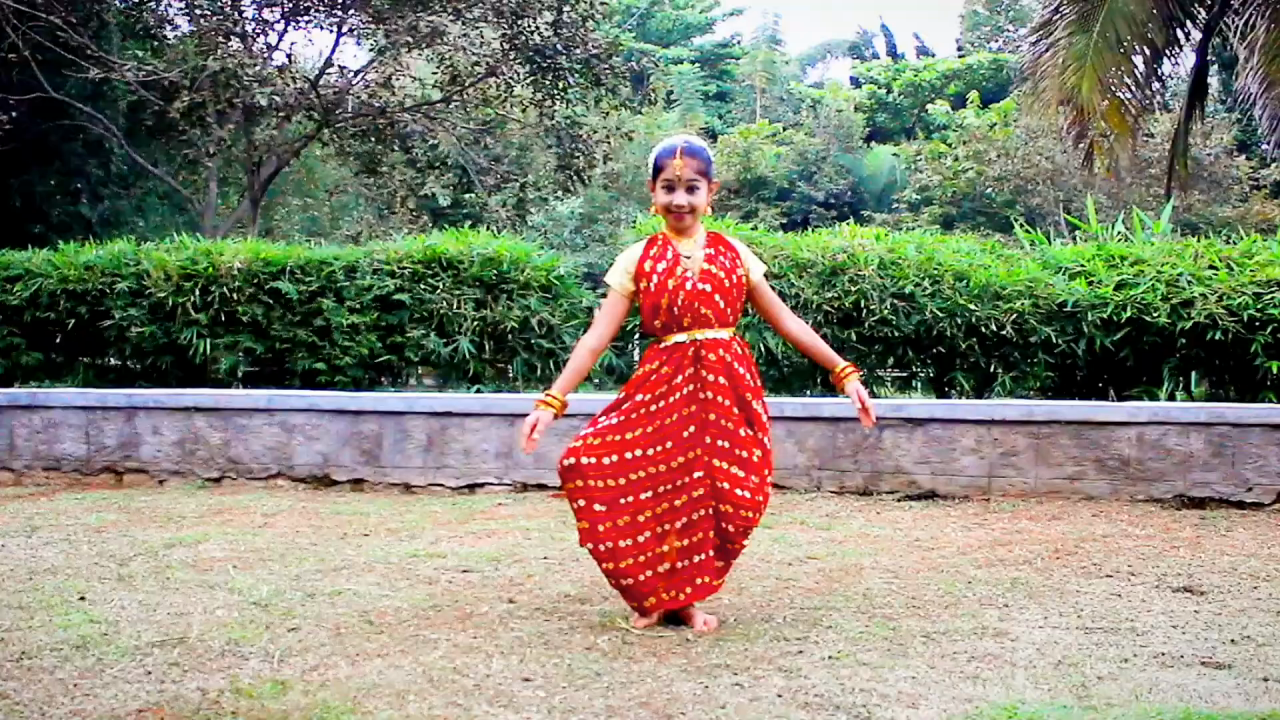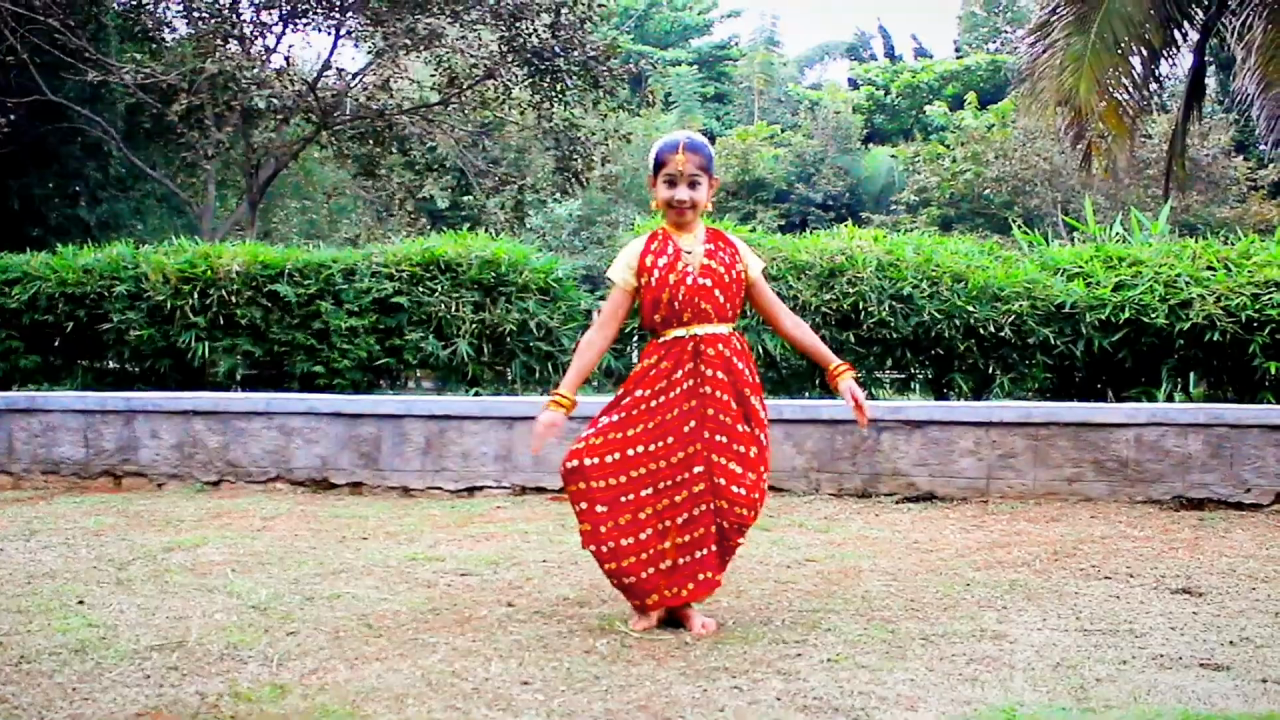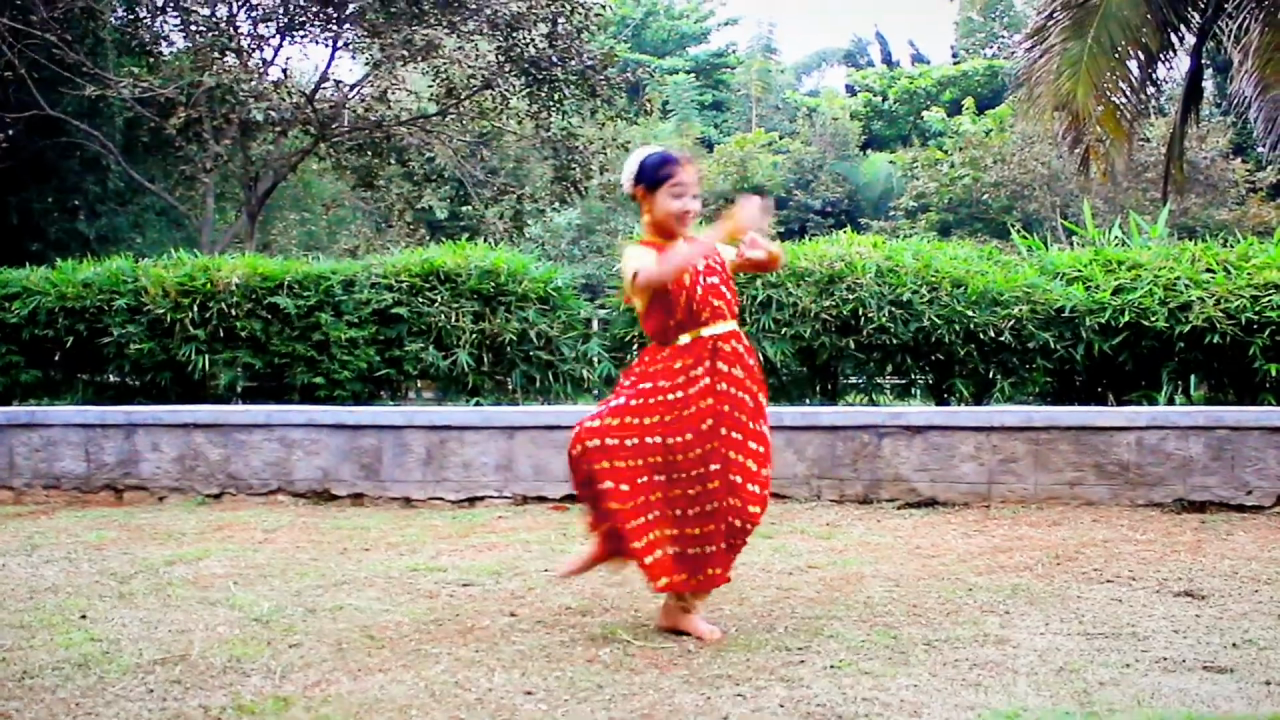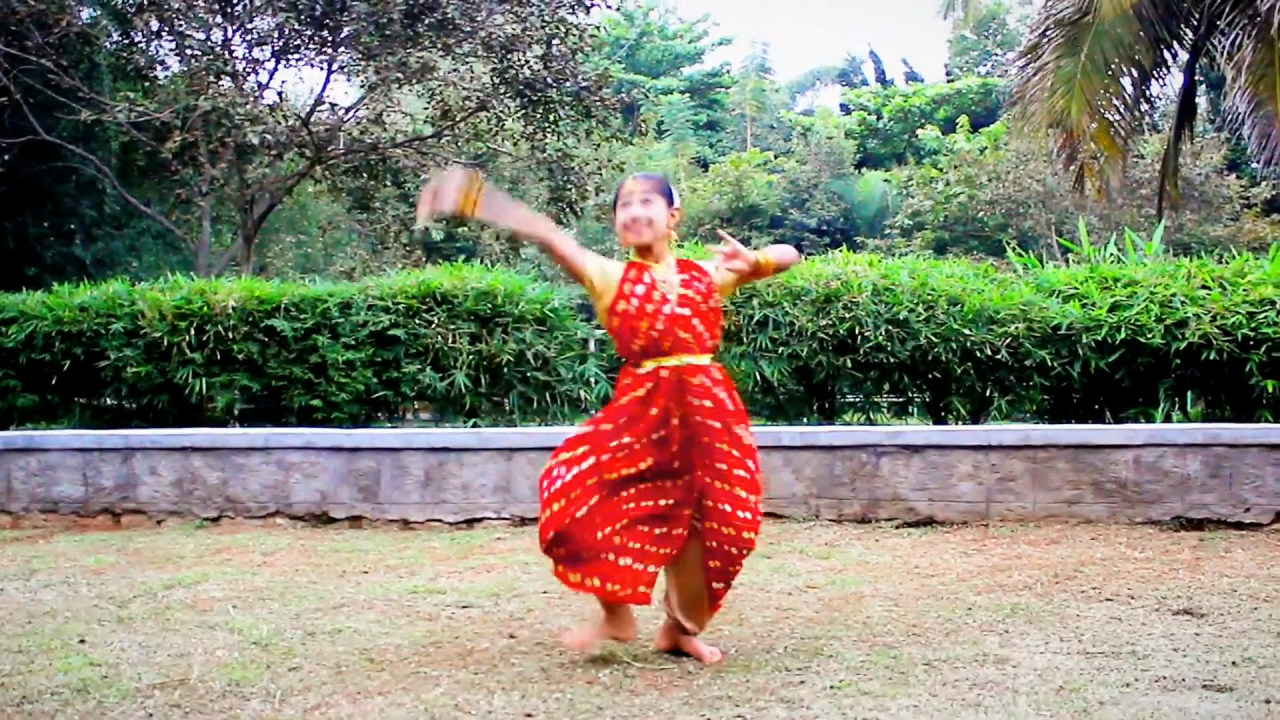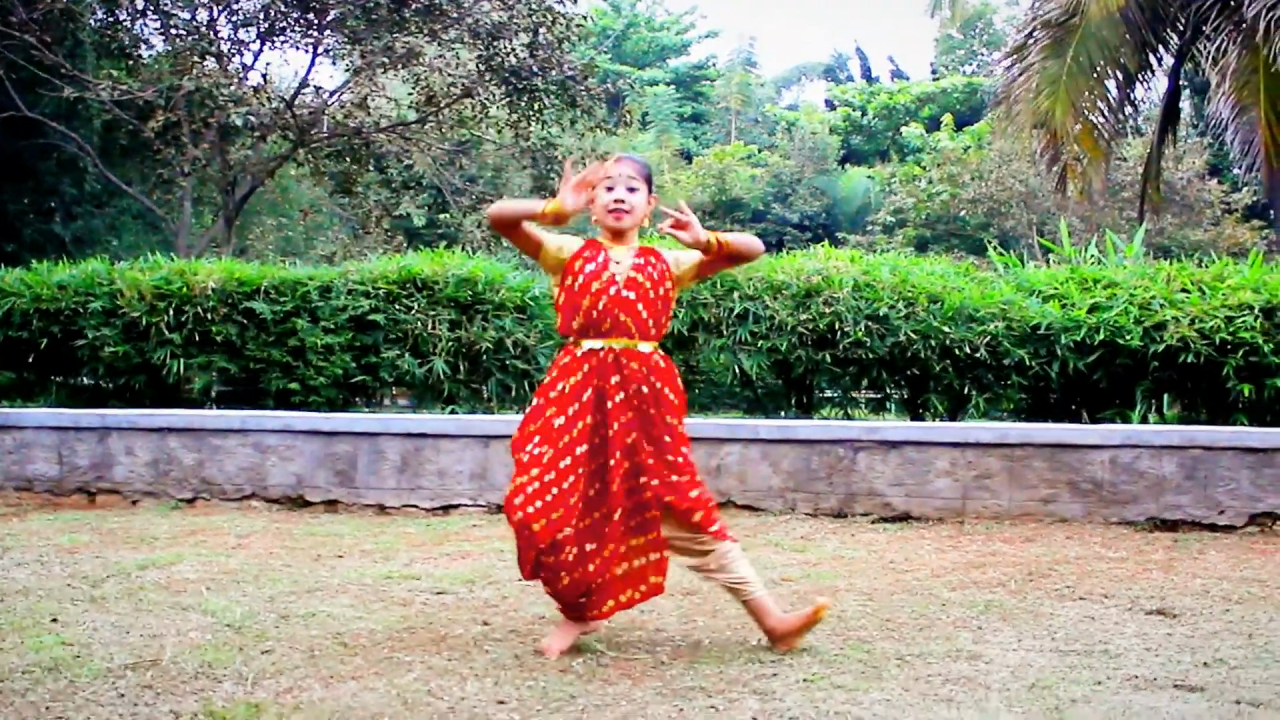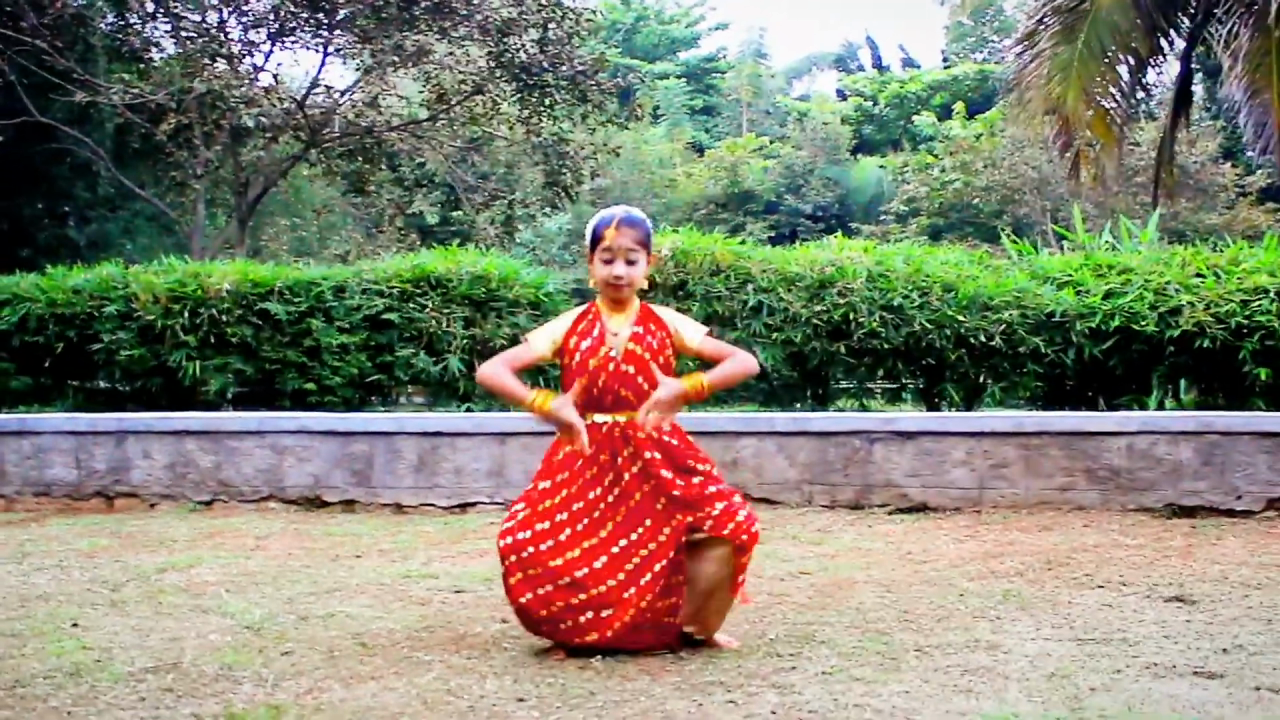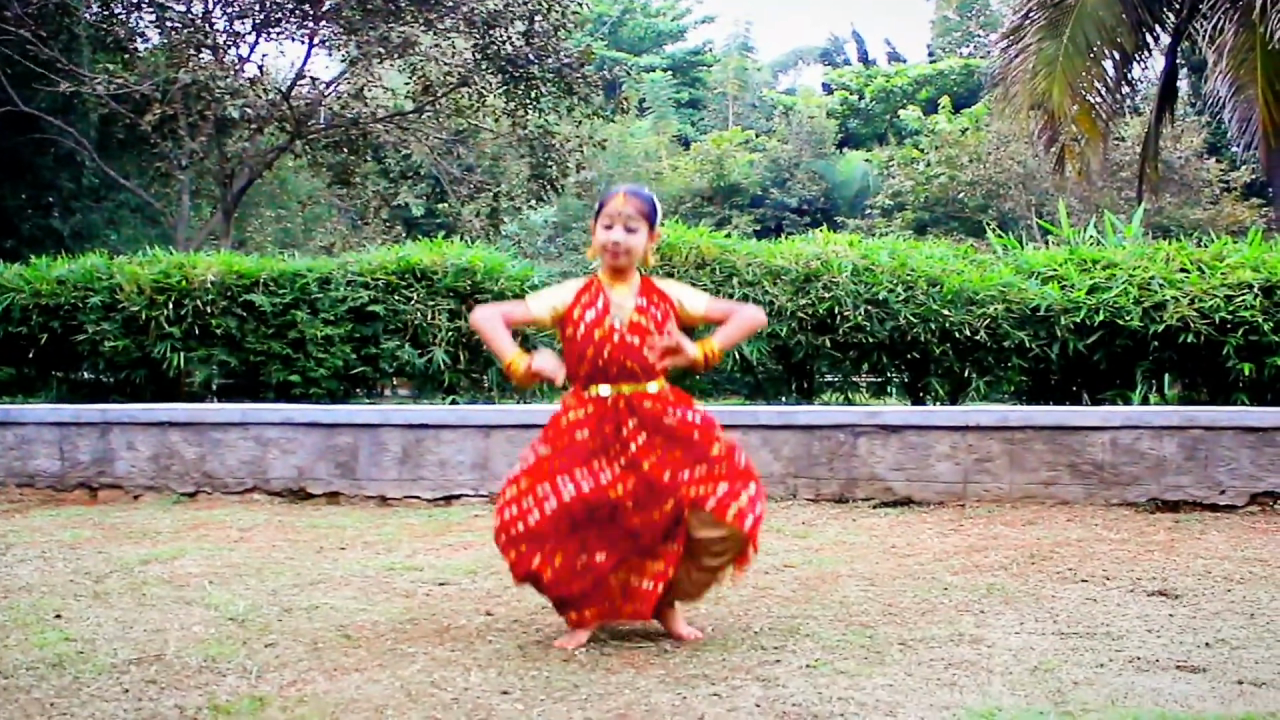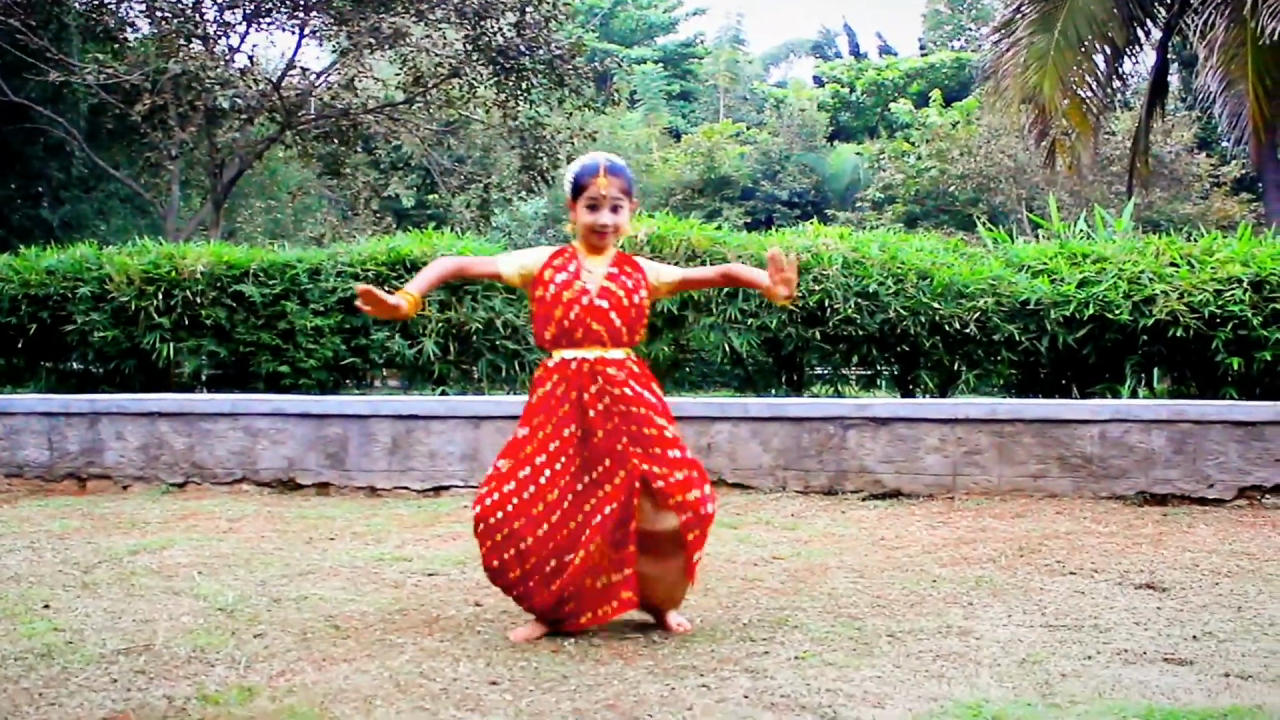
dt=0.5s
person 1, frame 1
left shoulder: (735, 254)
right shoulder: (638, 259)
left elbow: (785, 320)
right elbow: (597, 336)
left wrist: (845, 373)
right wrist: (551, 401)
left hip: (728, 386)
right hip: (663, 386)
left knee: (724, 496)
left ankle: (686, 597)
right ankle: (652, 594)
person 1, frame 2
left shoulder: (733, 250)
right shoulder: (639, 253)
left elbow: (781, 316)
right elbow: (602, 331)
left wrist: (838, 370)
right wrist: (561, 399)
left hip: (725, 382)
right hip: (662, 381)
left knee: (719, 493)
right knee: (593, 468)
left ankle: (684, 598)
right ankle: (651, 594)
person 1, frame 3
left shoulder: (711, 245)
right shoulder: (640, 258)
left elbow: (768, 254)
right elbow: (657, 276)
left wrist: (765, 251)
right wrist: (727, 230)
left hip: (734, 380)
right hip: (684, 375)
left knee: (719, 494)
right knee: (605, 440)
left ankle: (681, 606)
right ankle: (612, 539)
person 1, frame 4
left shoulder: (707, 274)
right shoulder: (611, 277)
left elbow: (788, 254)
right elbow: (547, 234)
left wrist: (754, 262)
right wrist: (473, 198)
left hip: (705, 406)
right hip: (643, 405)
left knee: (715, 520)
right knee: (574, 484)
left ankle: (682, 629)
right ankle: (616, 615)
person 1, frame 5
left shoulder: (667, 261)
right shoulder: (569, 251)
left elbow: (753, 250)
right elbow: (498, 217)
left wrist: (705, 240)
right wrist: (556, 210)
left hip: (644, 391)
right hip: (579, 391)
left knee: (680, 505)
right knee: (559, 503)
left ankle: (770, 618)
right ankle: (581, 615)
person 1, frame 6
left shoulder: (666, 324)
right shoulder: (569, 327)
left elbow: (746, 363)
right elbow: (490, 372)
left wrist: (682, 389)
right wrist: (548, 406)
left hip: (655, 454)
right hip: (587, 457)
left knee: (728, 524)
right knee: (525, 544)
left ankle: (693, 623)
right ankle: (586, 631)
person 1, frame 7
left shoulder: (668, 295)
right shoulder: (570, 296)
left elbow: (754, 316)
right elbow: (484, 315)
left wrist: (701, 354)
right wrist: (519, 363)
left hip: (658, 424)
right hip: (589, 426)
left knee: (728, 513)
right knee: (526, 517)
left ankle: (663, 602)
right ankle: (585, 610)
person 1, frame 8
left shoulder: (642, 272)
right shoulder: (542, 262)
left elbow: (718, 273)
right elbow: (456, 265)
left wrist: (769, 284)
right wrist: (404, 300)
left hip: (627, 396)
right hip: (559, 399)
left knee: (678, 498)
right knee: (508, 508)
left ankle: (657, 598)
right ankle: (555, 607)
